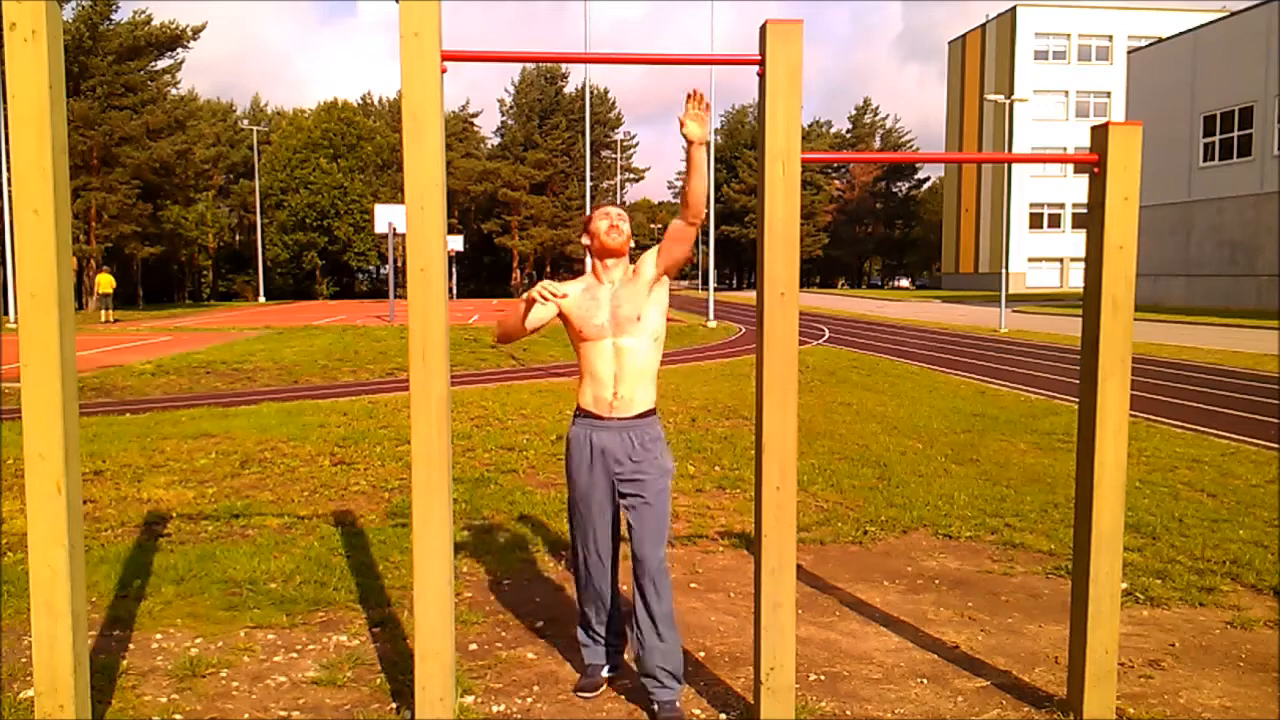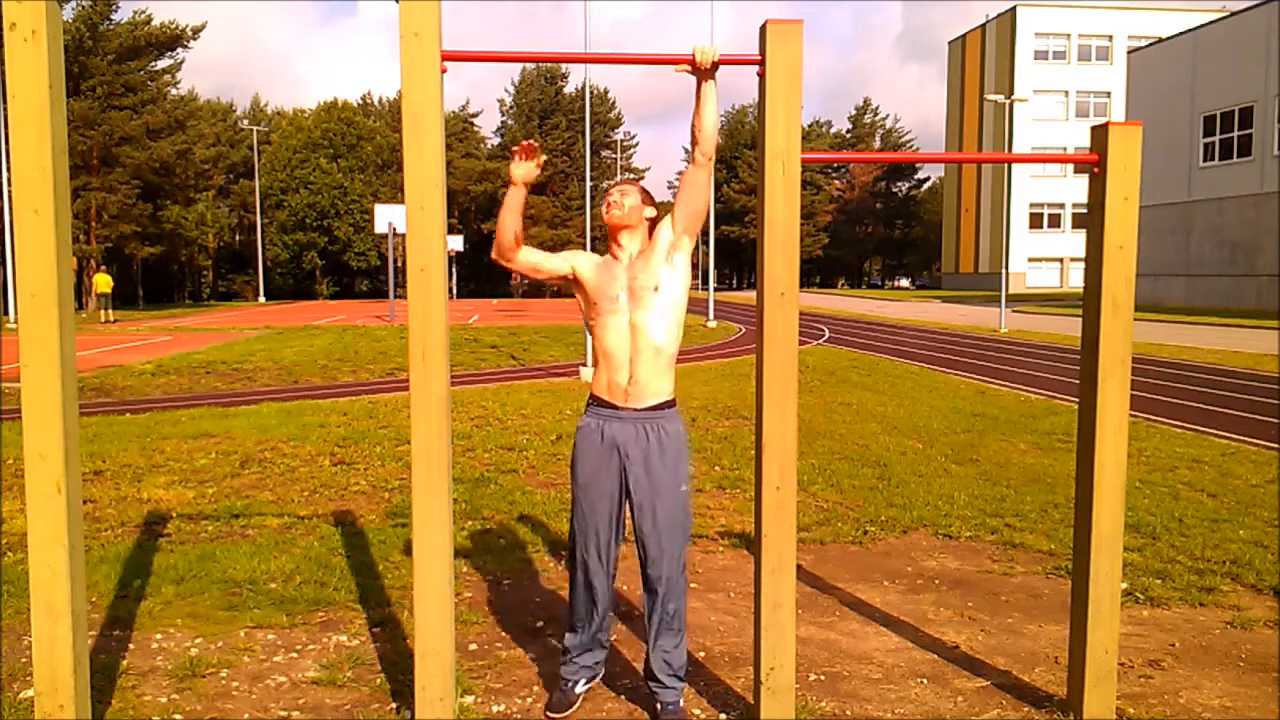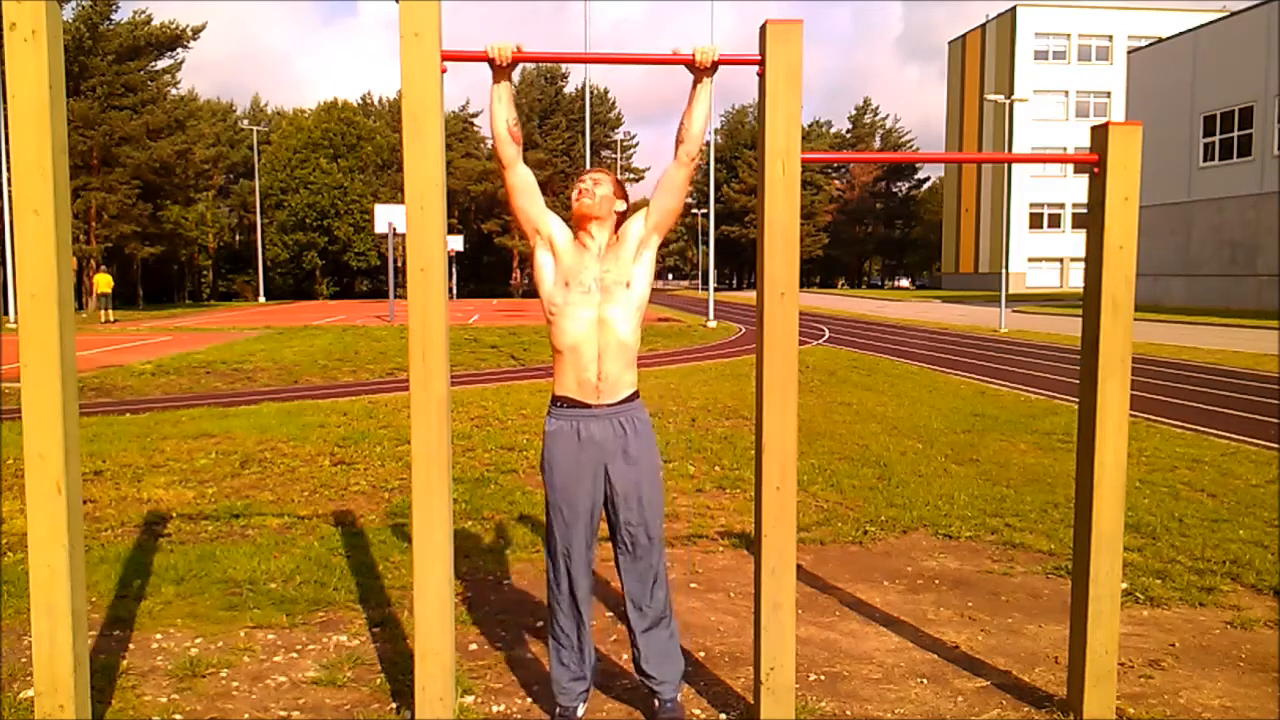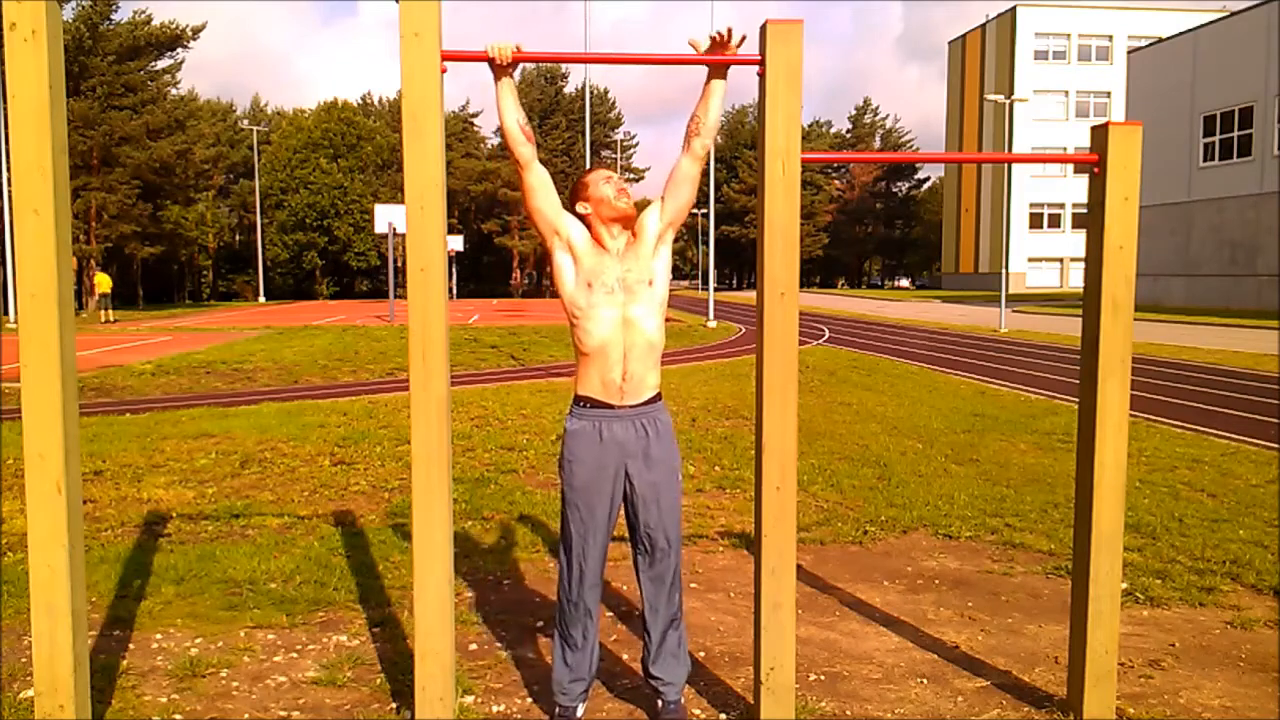
dt=0.7s
person 1, frame 1
left shoulder: (655, 272)
right shoulder: (568, 294)
left elbow: (693, 214)
right elbow: (503, 333)
left wrist: (697, 145)
right wrist: (530, 301)
left hip: (644, 436)
right hip: (589, 436)
left knee: (651, 560)
right knee: (593, 555)
right ankle: (600, 655)
person 1, frame 2
left shoulder: (673, 246)
right shoulder: (583, 267)
left elbow: (703, 160)
right elbow: (506, 253)
left wrist: (706, 80)
right wrist: (517, 185)
left hip: (660, 428)
right hip: (599, 426)
left knee: (664, 563)
right knee: (591, 556)
right ankle: (580, 666)
person 1, frame 3
left shoulder: (640, 239)
right shoulder: (550, 241)
left elbow: (685, 156)
right elbow: (510, 154)
left wrist: (702, 79)
right wrist: (501, 77)
left hip: (629, 422)
right hip: (567, 425)
left knee: (645, 558)
right knee: (569, 563)
person 1, frame 4
left shoulder: (656, 235)
right shoulder: (567, 243)
left elbow: (695, 149)
right elbow: (524, 156)
left wrist: (716, 75)
right wrist: (503, 79)
left hip: (651, 423)
right hip: (590, 427)
left knee: (661, 559)
right knee: (581, 563)
